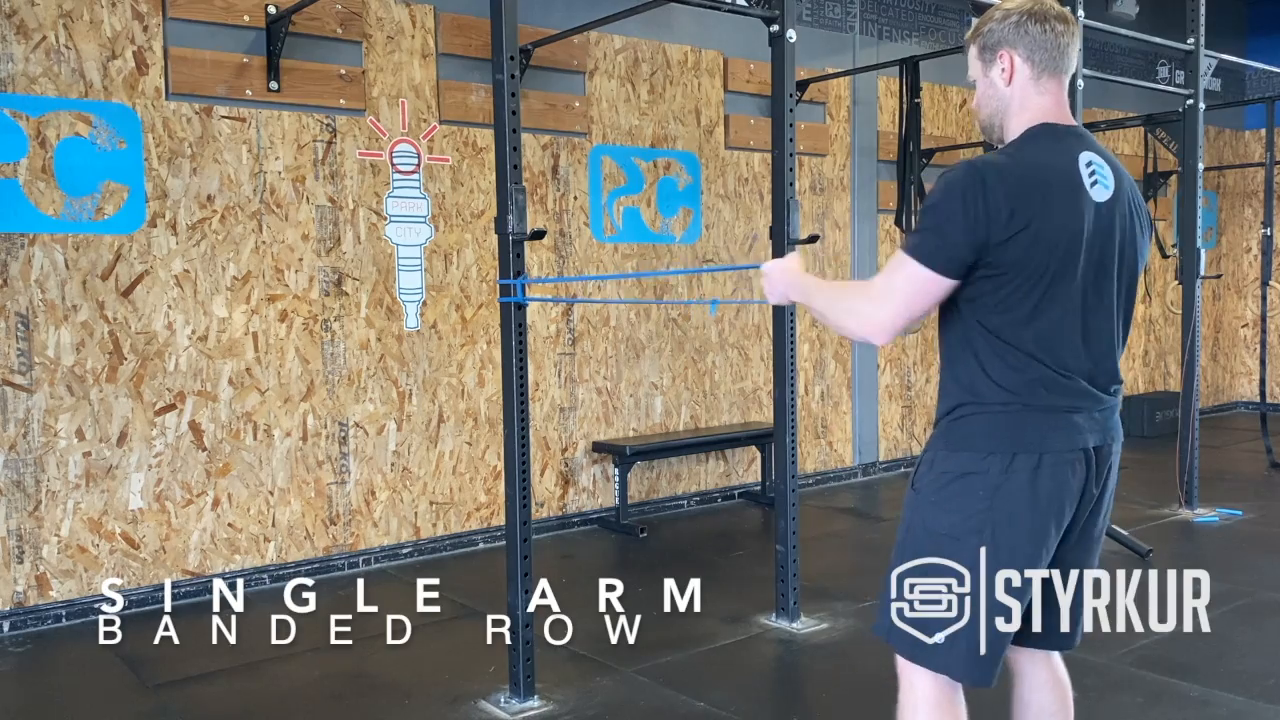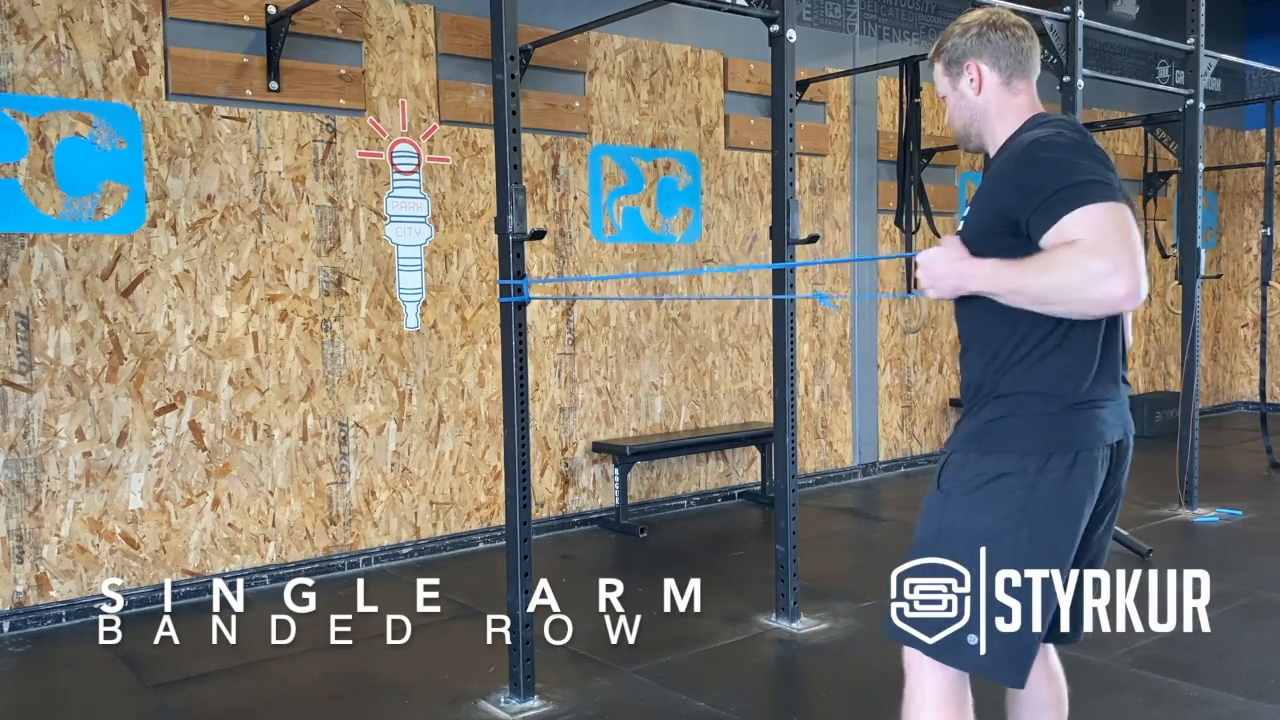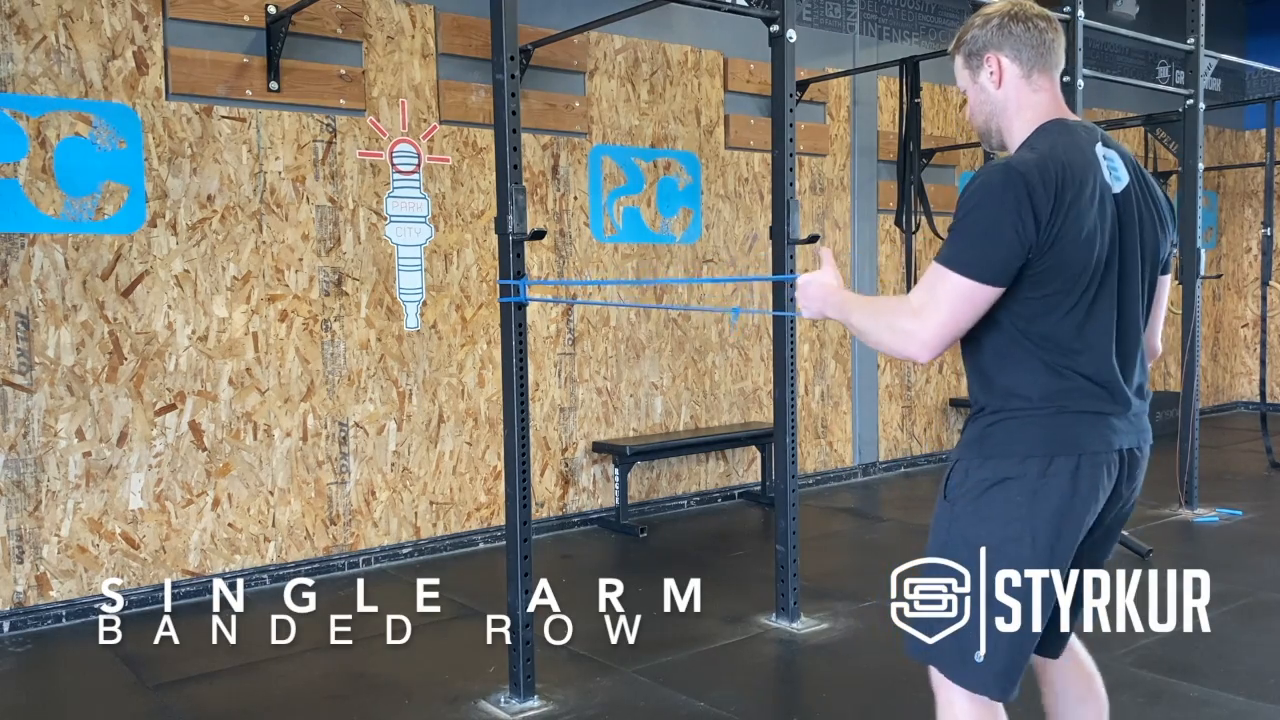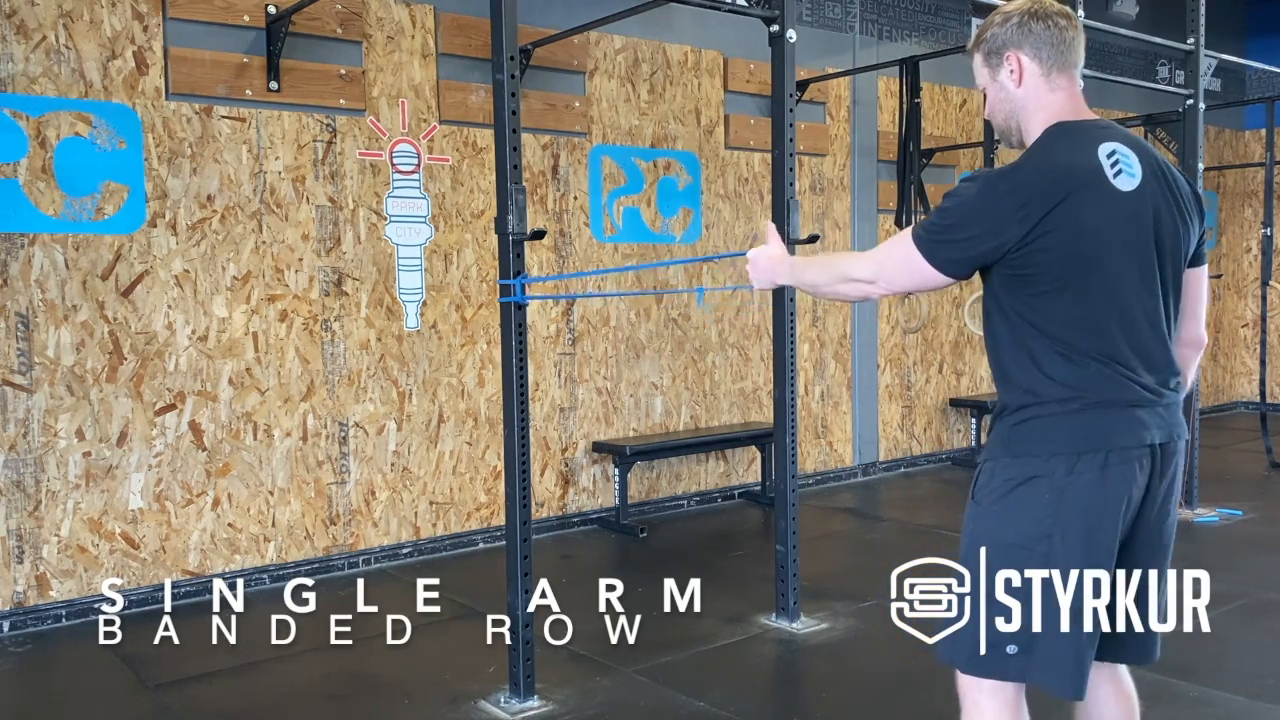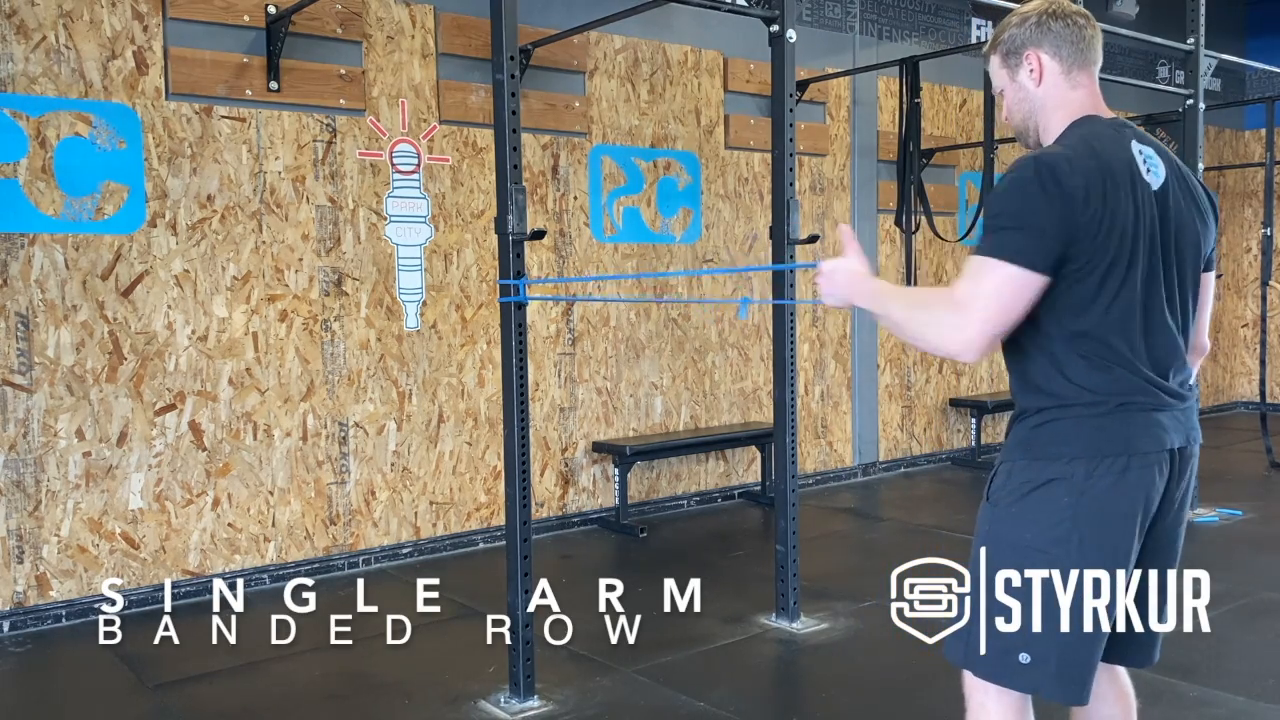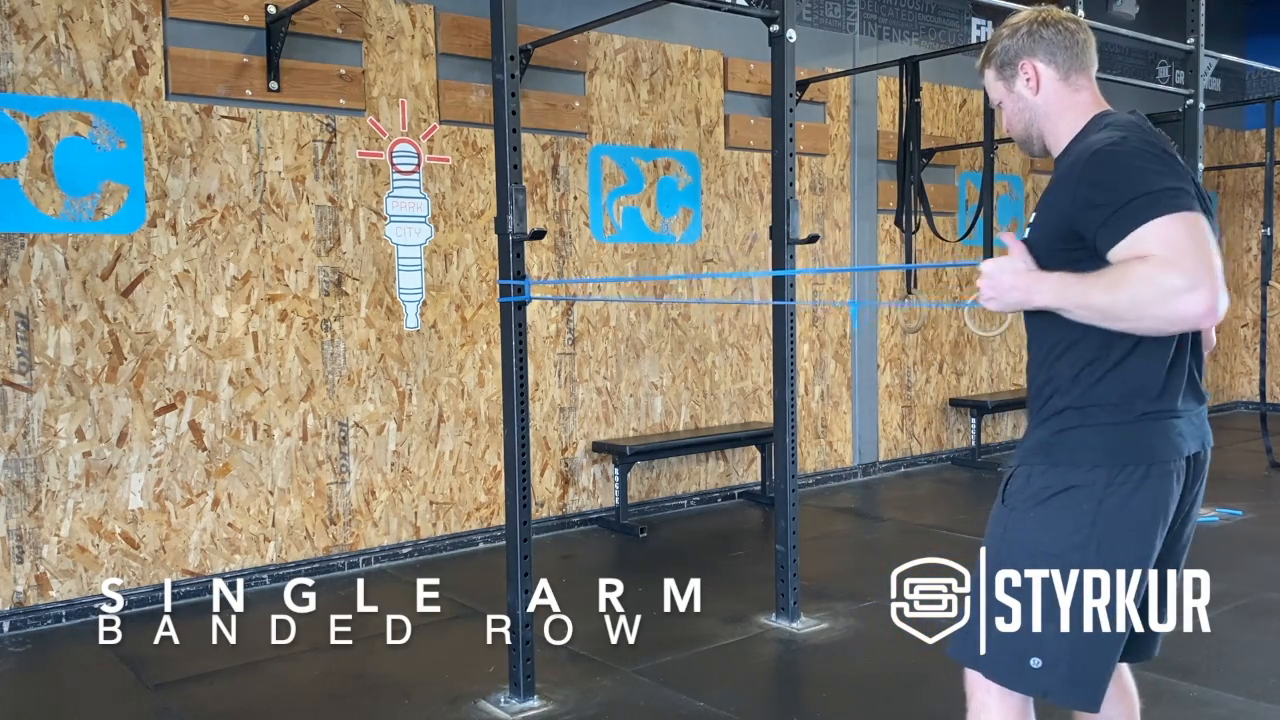
dt=0.5s
person 1, frame 1
left shoulder: (987, 182)
right shoulder: (1120, 187)
left elbow: (875, 320)
left wrist: (794, 283)
left hip: (997, 452)
right hip: (1088, 445)
left knee: (925, 656)
right knee: (1029, 641)
person 1, frame 2
left shoulder: (1045, 155)
right shoulder: (1046, 161)
left elbow: (1118, 279)
right elbow: (1116, 327)
left wrist: (971, 272)
left hip: (1021, 448)
right hip: (1085, 440)
left knee: (933, 653)
right knee: (1026, 642)
person 1, frame 3
left shoulder: (1016, 183)
right shoulder: (1137, 180)
left elbow: (917, 333)
right elbow: (1149, 339)
left wrist: (832, 299)
left hip: (1026, 457)
right hip: (1117, 449)
right knee: (1052, 638)
person 1, frame 4
left shoulder: (1012, 191)
right shoulder: (1168, 179)
left elbow: (872, 277)
right elbow: (1191, 337)
left wrist: (781, 267)
left hip: (1054, 459)
right hip: (1153, 449)
right knee: (1099, 657)
person 1, frame 5
left shoulder: (1050, 176)
right shoulder: (1179, 179)
left elbow: (963, 332)
right elbow: (1193, 341)
left wrist: (860, 288)
left hip: (1076, 458)
right hip: (1167, 449)
right knee: (1099, 659)
person 1, frame 6
left shoulder: (1111, 158)
right shoulder: (1124, 159)
left elbow: (1193, 295)
right elbow: (1194, 331)
left wrist: (1036, 285)
left hip: (1092, 462)
right hip: (1166, 448)
right knee: (1099, 658)
